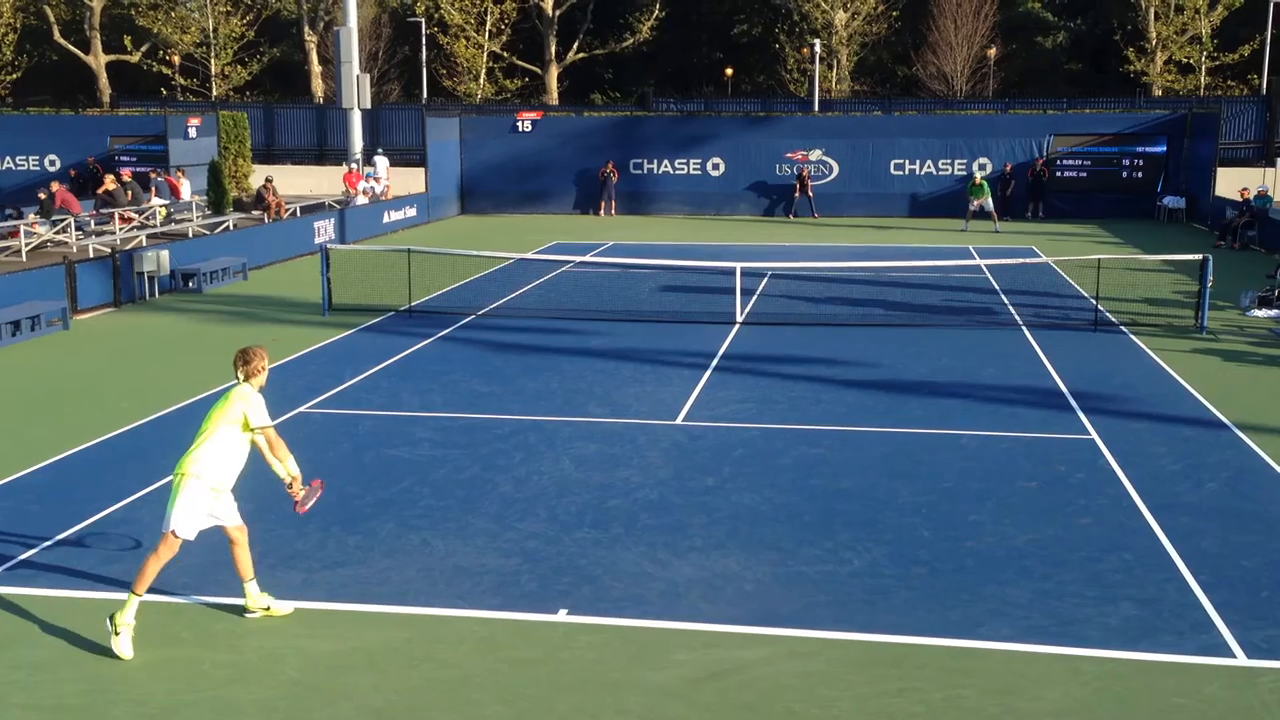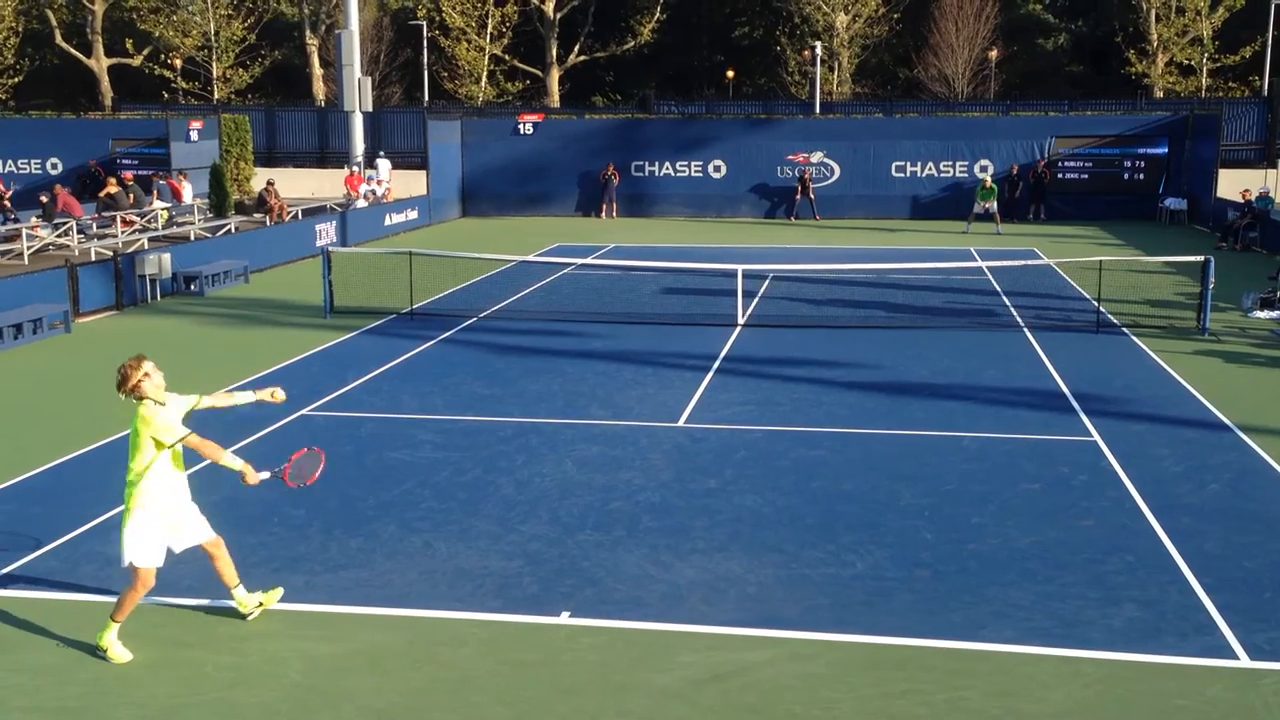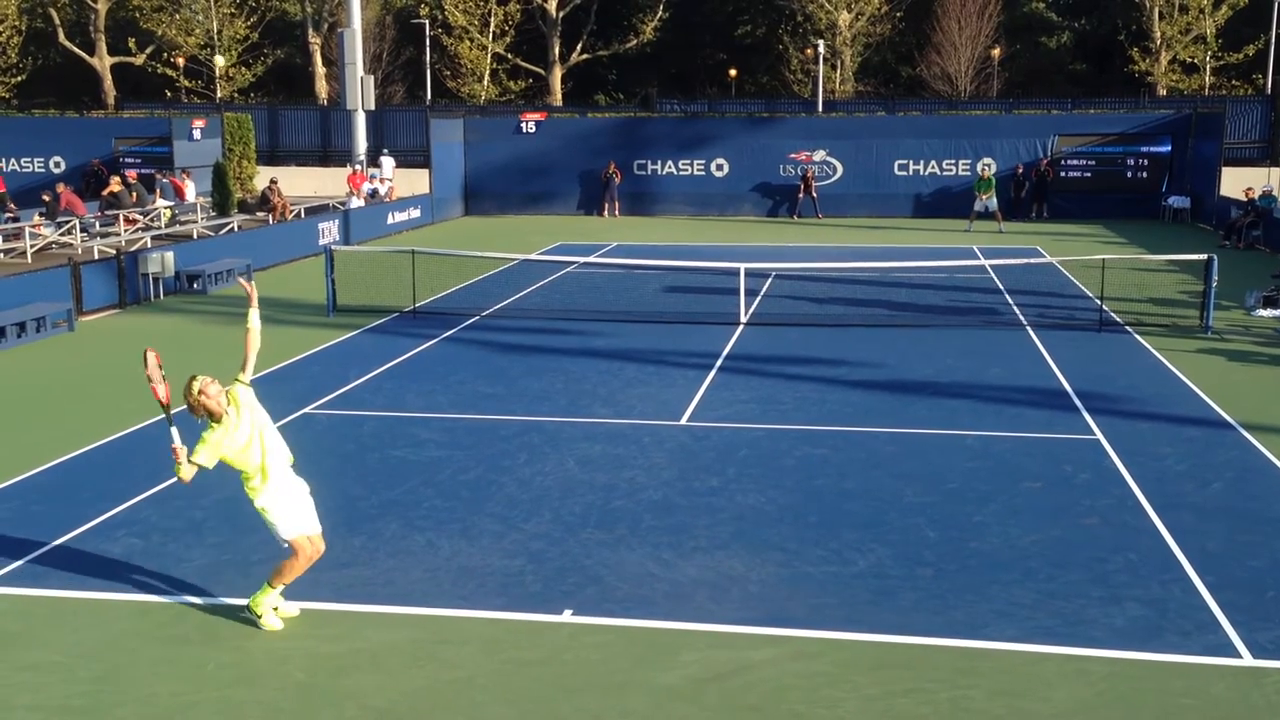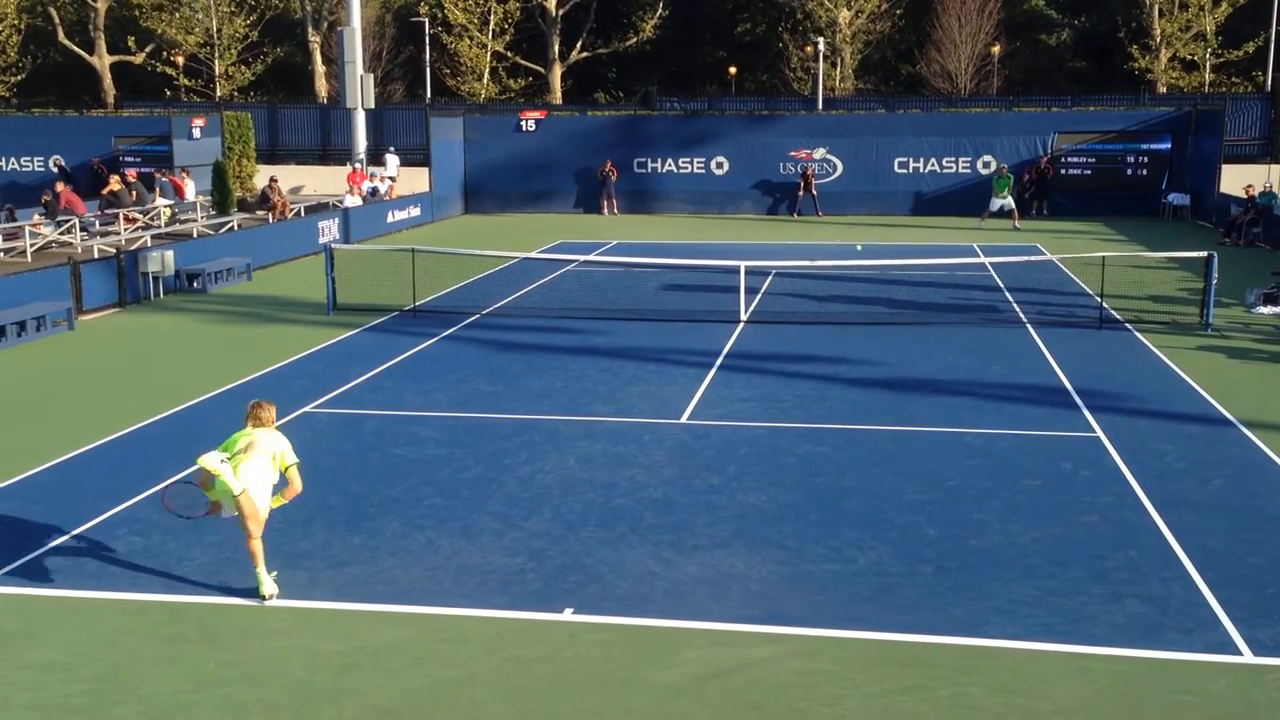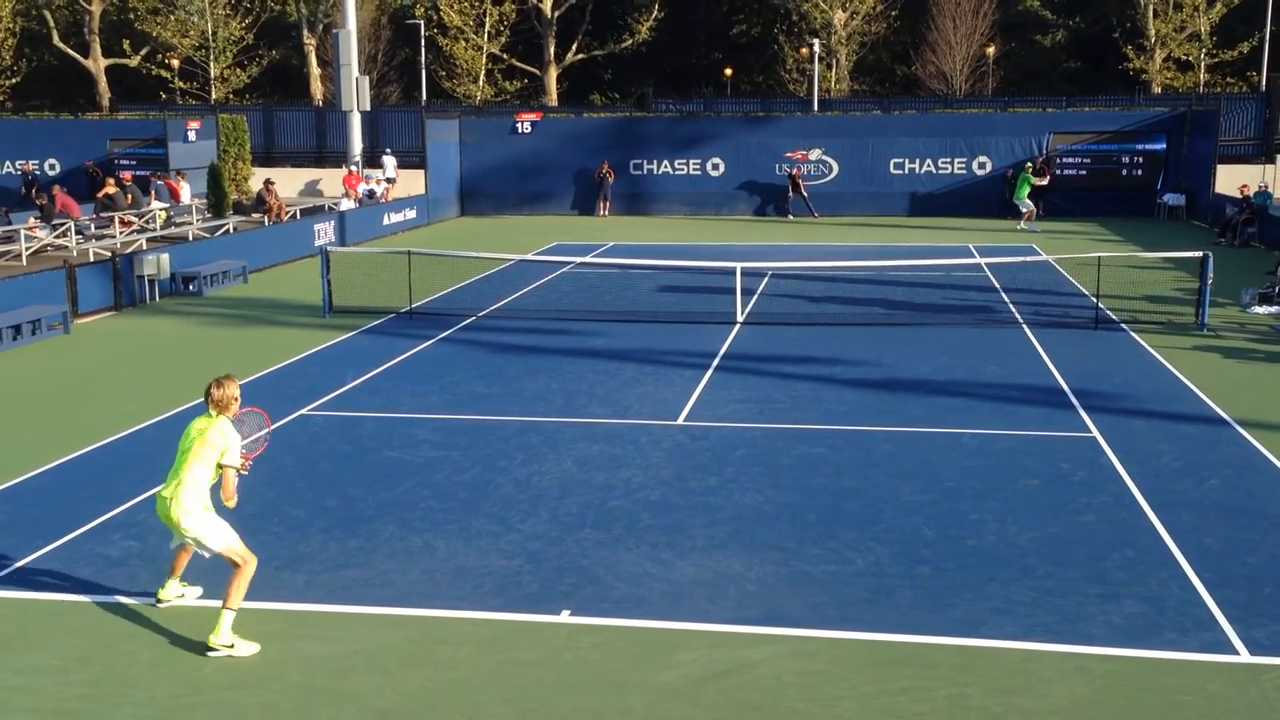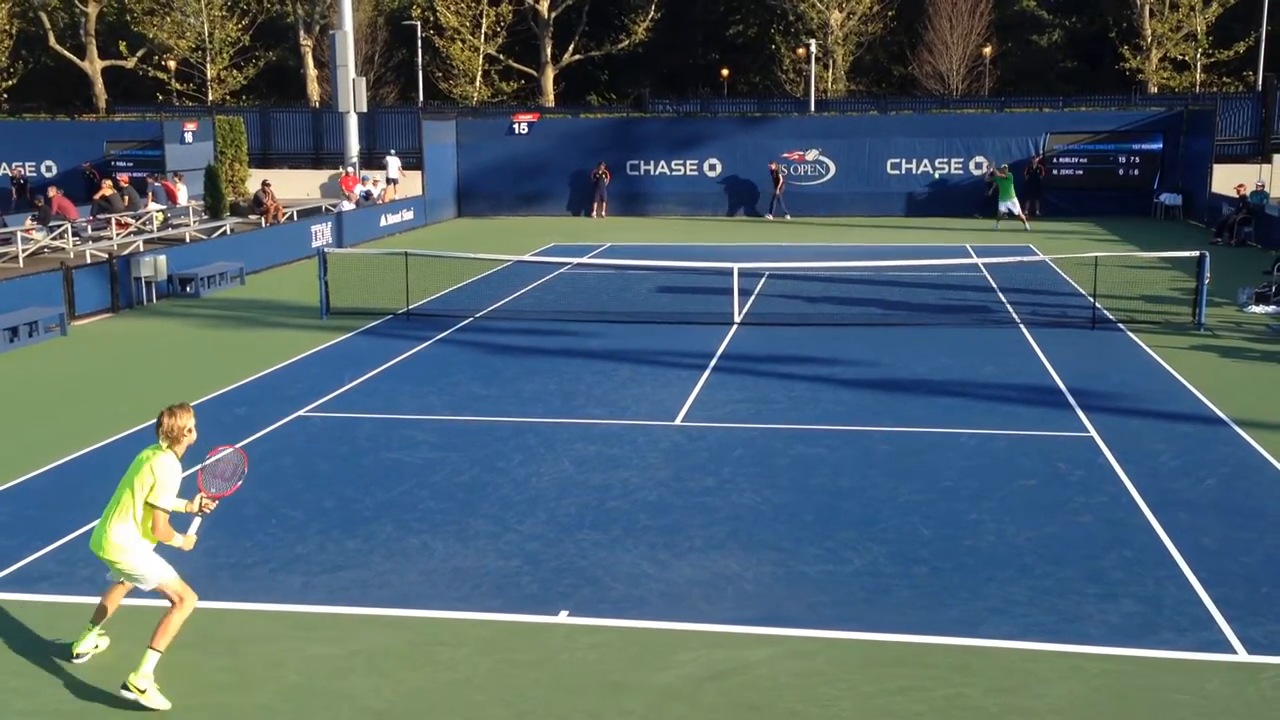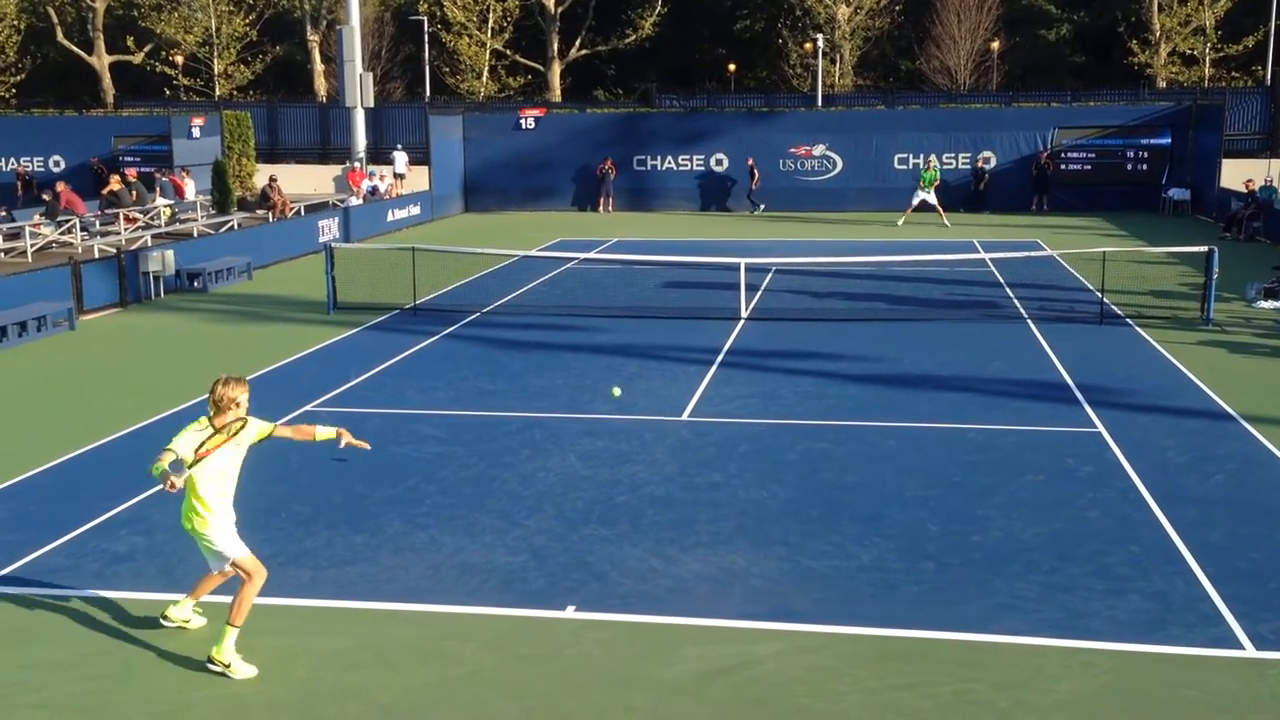
dt=0.7s
person 1, frame 1
left shoulder: (241, 397)
right shoulder: (249, 397)
left elbow: (263, 445)
right elbow: (275, 441)
left wrist: (288, 479)
right wrist: (296, 473)
left hip: (215, 483)
right hip: (197, 479)
left knee: (239, 533)
right knee: (168, 546)
left ankle: (255, 600)
right ankle: (124, 618)
person 1, frame 2
left shoulder: (170, 402)
right shoulder: (147, 414)
left elbow: (214, 399)
right elbow: (201, 446)
left wrist: (257, 394)
right wrist: (243, 467)
left hip: (175, 501)
right hip: (146, 509)
left knee: (216, 545)
right knee: (143, 579)
left ankle: (246, 601)
right ankle: (108, 638)
person 1, frame 3
left shoulder: (240, 394)
right shoulder: (212, 439)
left elbow: (252, 347)
right elbow: (185, 475)
left wrist: (253, 304)
right wrist: (181, 460)
left hip: (291, 483)
right hip: (268, 494)
left knee: (316, 548)
right knee: (302, 552)
left ankle: (271, 596)
right ankle: (261, 602)
person 1, frame 4
left shoulder: (235, 438)
right shoulder: (280, 439)
left elbow: (203, 481)
right elbow: (296, 486)
left wrist: (214, 499)
right wrist: (272, 503)
left hip: (231, 471)
right hip: (256, 474)
left knee: (252, 529)
right knee: (253, 531)
left ankle: (265, 582)
person 1, frame 5
left shoulder: (197, 423)
right shoulder: (230, 436)
right elbow: (228, 492)
left wrist: (231, 466)
right wrist: (231, 500)
left hip: (165, 503)
right hip: (190, 510)
left knee: (190, 542)
right knee: (247, 562)
left ankle: (170, 590)
right ankle: (222, 636)
person 1, frame 6
left shoulder: (151, 454)
right shoulder: (169, 469)
right elbow: (158, 528)
left wrist: (188, 505)
right wrist: (182, 541)
left hip: (107, 539)
right hip: (127, 546)
left knee: (122, 586)
right knee: (185, 599)
left ankle: (86, 643)
right ankle: (141, 678)
person 1, frame 7
left shoulder: (247, 426)
right shoulder: (192, 434)
left elbow: (292, 431)
right elbow: (160, 462)
left wrist: (336, 432)
right wrist: (166, 475)
left hip: (221, 515)
right hip: (205, 520)
left knee: (227, 567)
right knee: (256, 574)
left ankle: (178, 611)
right ankle: (224, 653)
